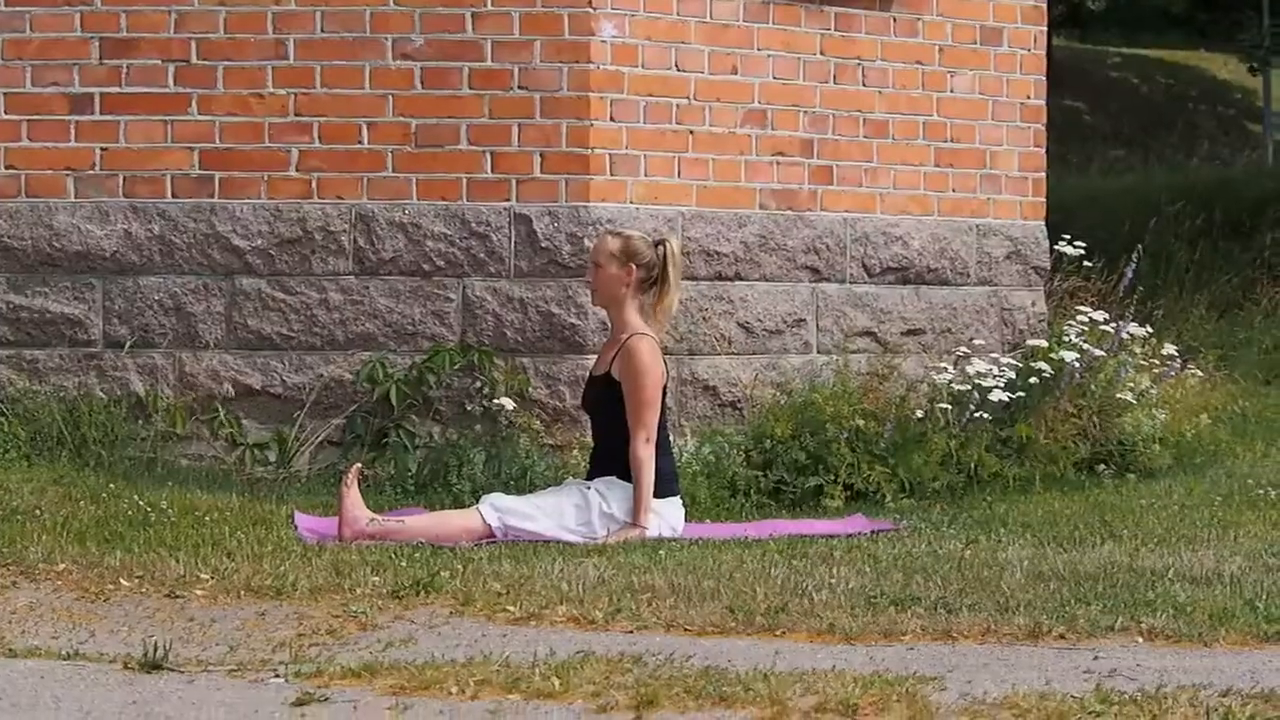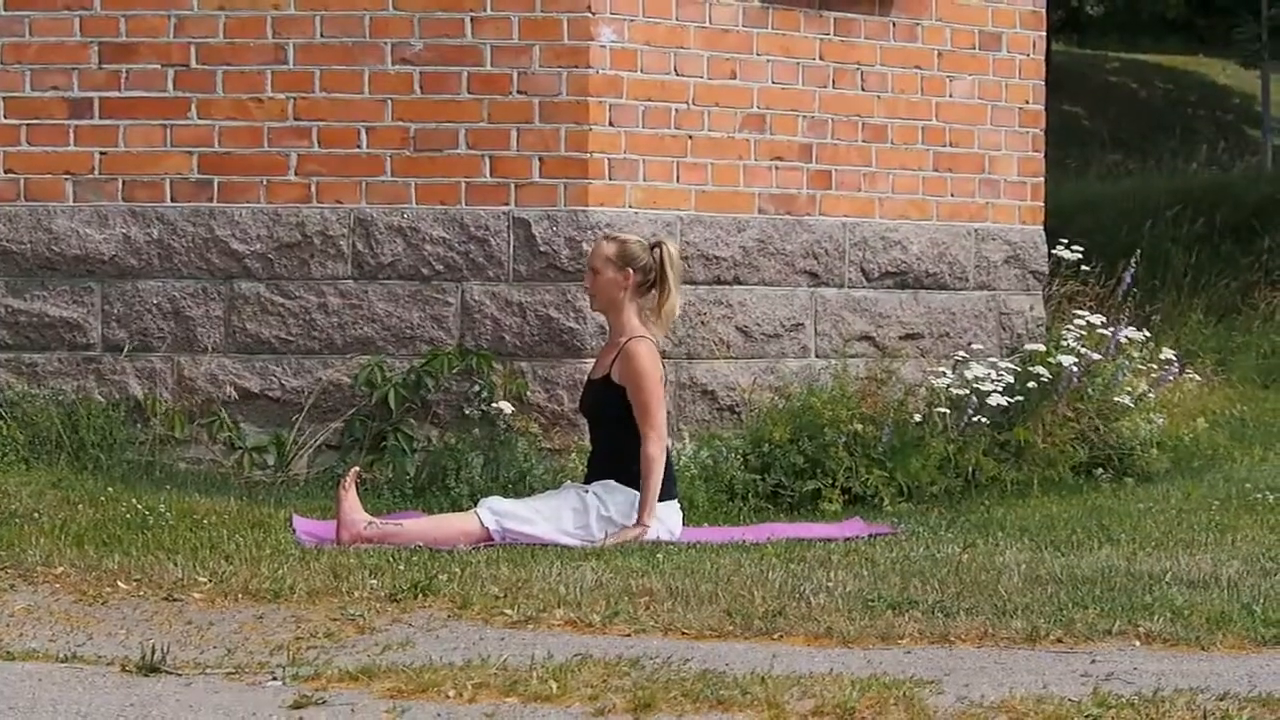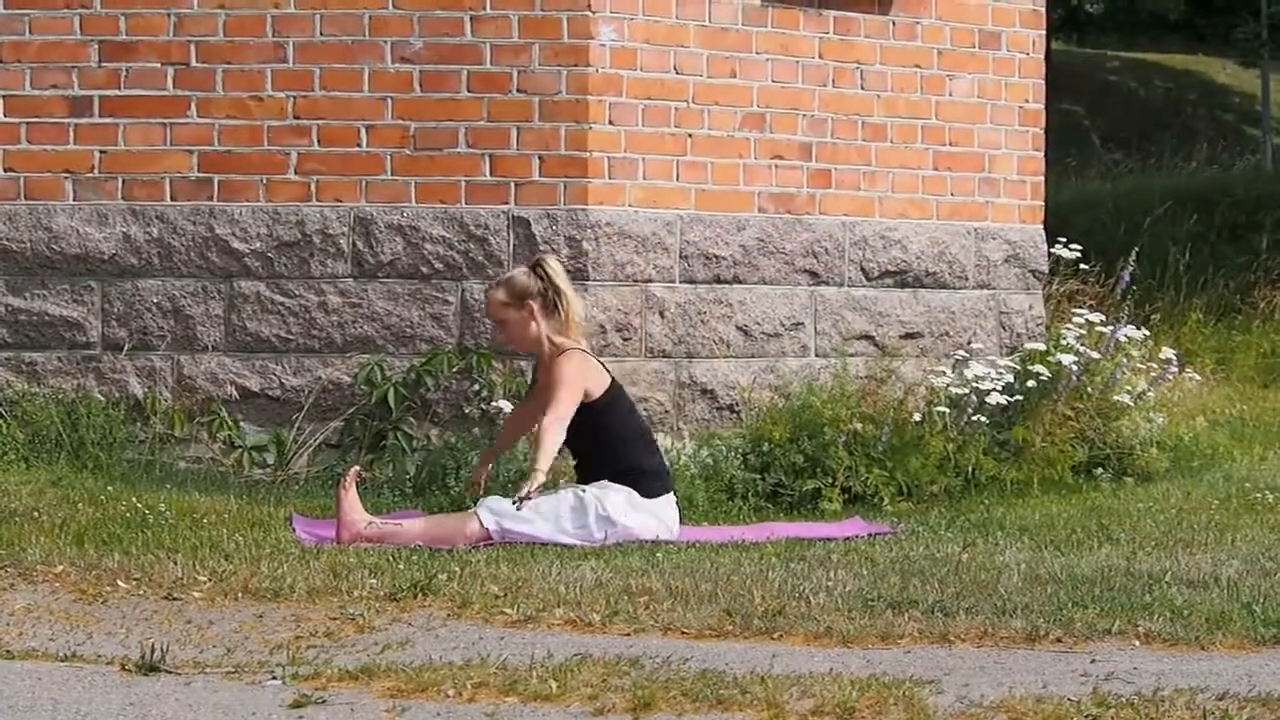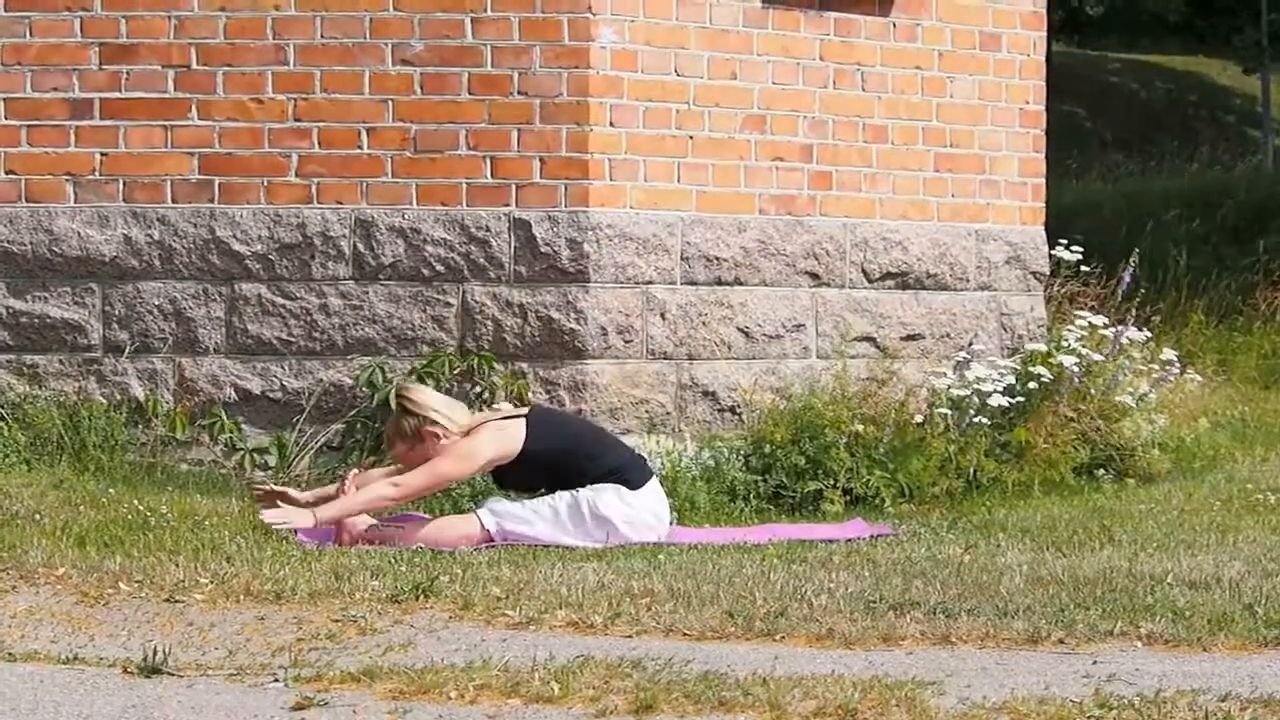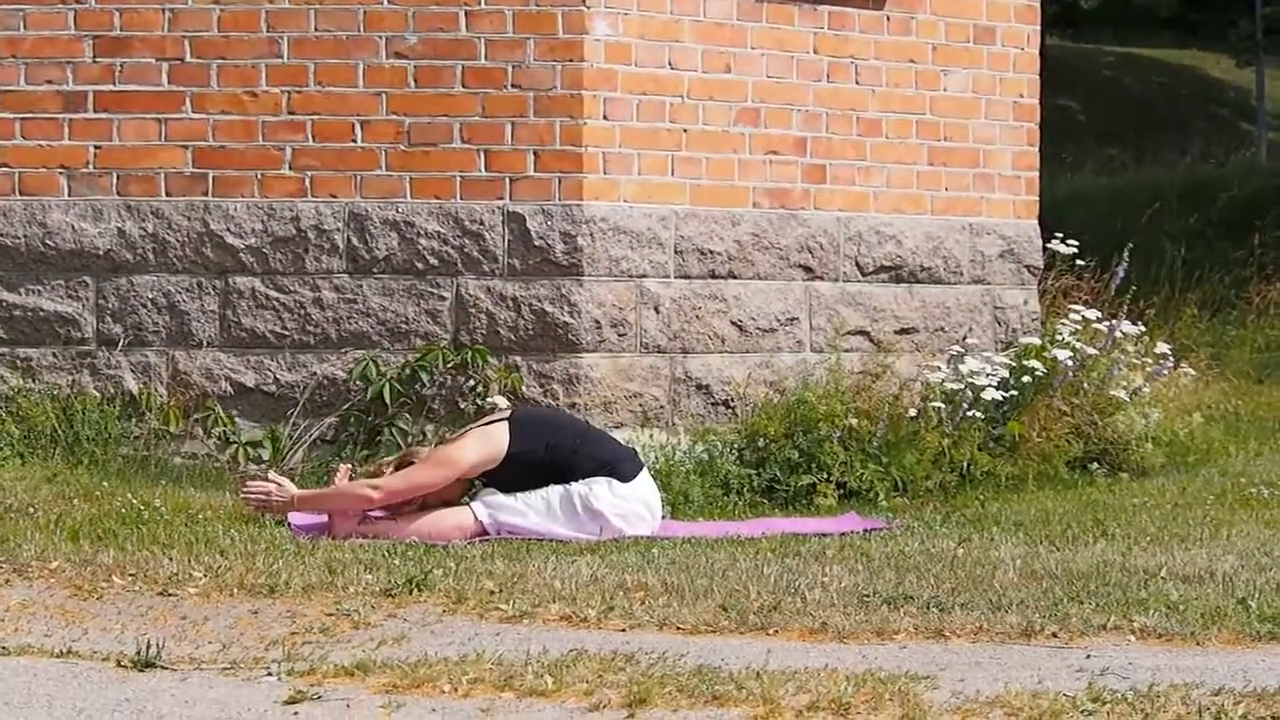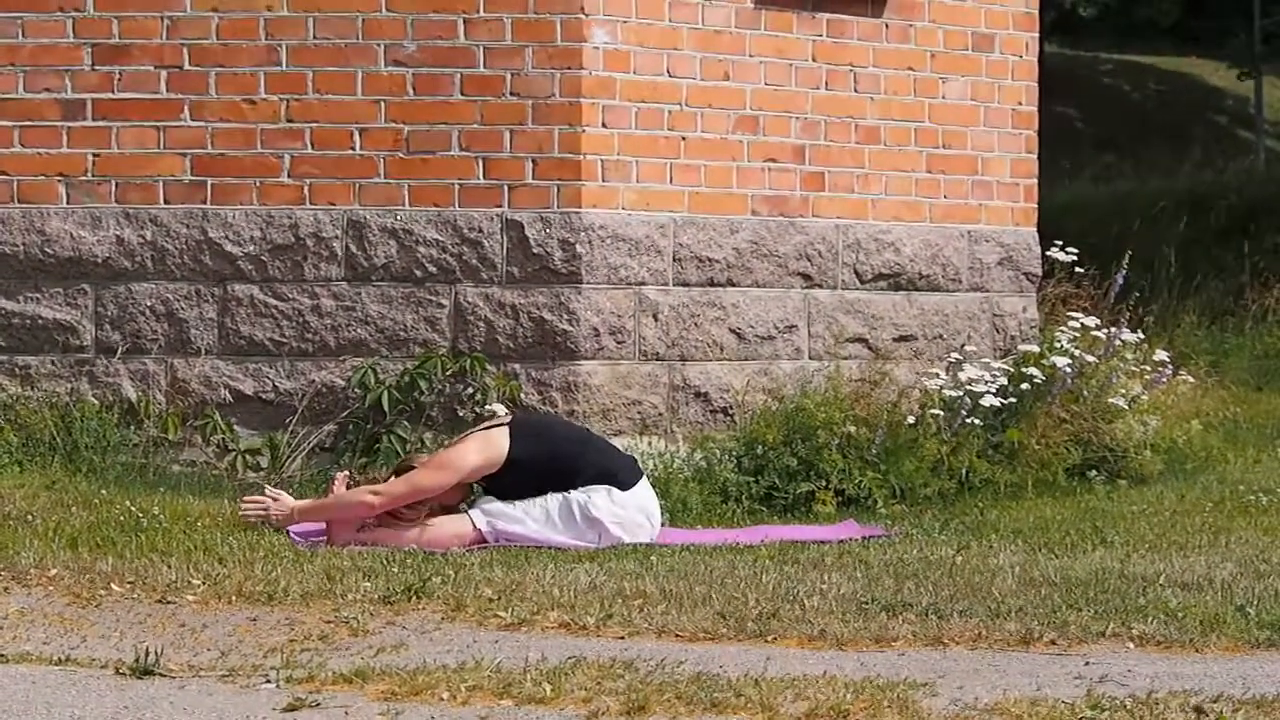
dt=0.7s
person 1, frame 1
left shoulder: (639, 348)
right shoulder: (616, 344)
left elbow: (644, 440)
left wrist: (640, 522)
left hip: (635, 501)
right hip: (610, 493)
left knee: (500, 514)
right knee: (501, 507)
left ankle: (370, 528)
right ankle: (374, 527)
person 1, frame 2
left shoulder: (637, 351)
right shoulder: (615, 347)
left elbow: (654, 439)
left wrist: (645, 521)
left hip: (633, 504)
right hip: (609, 496)
left knee: (497, 519)
right knee: (500, 512)
left ankle: (367, 531)
right ankle: (373, 529)
person 1, frame 3
left shoulder: (570, 364)
right shoulder: (549, 364)
left elbow: (555, 421)
right elbow: (524, 417)
left wrist: (539, 471)
right wrist: (486, 460)
left hip: (637, 507)
right hip: (617, 501)
left knee: (493, 520)
right knee: (496, 515)
left ankle: (366, 531)
right ankle: (371, 528)
person 1, frame 4
left shoulder: (486, 441)
right shoulder: (485, 428)
left elbow: (397, 490)
right elbow: (393, 474)
left wrist: (314, 517)
right wrist: (310, 495)
left hip: (625, 506)
right hip: (624, 502)
left knee: (484, 527)
person 1, frame 5
left shoulder: (467, 453)
right shoulder: (476, 440)
left elbow: (375, 492)
right elbow: (380, 486)
left wrist: (295, 499)
left hip: (616, 500)
right hip: (620, 493)
left knee: (474, 521)
person 1, frame 6
left shoulder: (466, 458)
right shoulder: (474, 447)
left elbow: (377, 499)
right elbow: (382, 495)
left wrist: (296, 511)
left hip: (616, 508)
right hip: (615, 502)
left knee: (477, 527)
